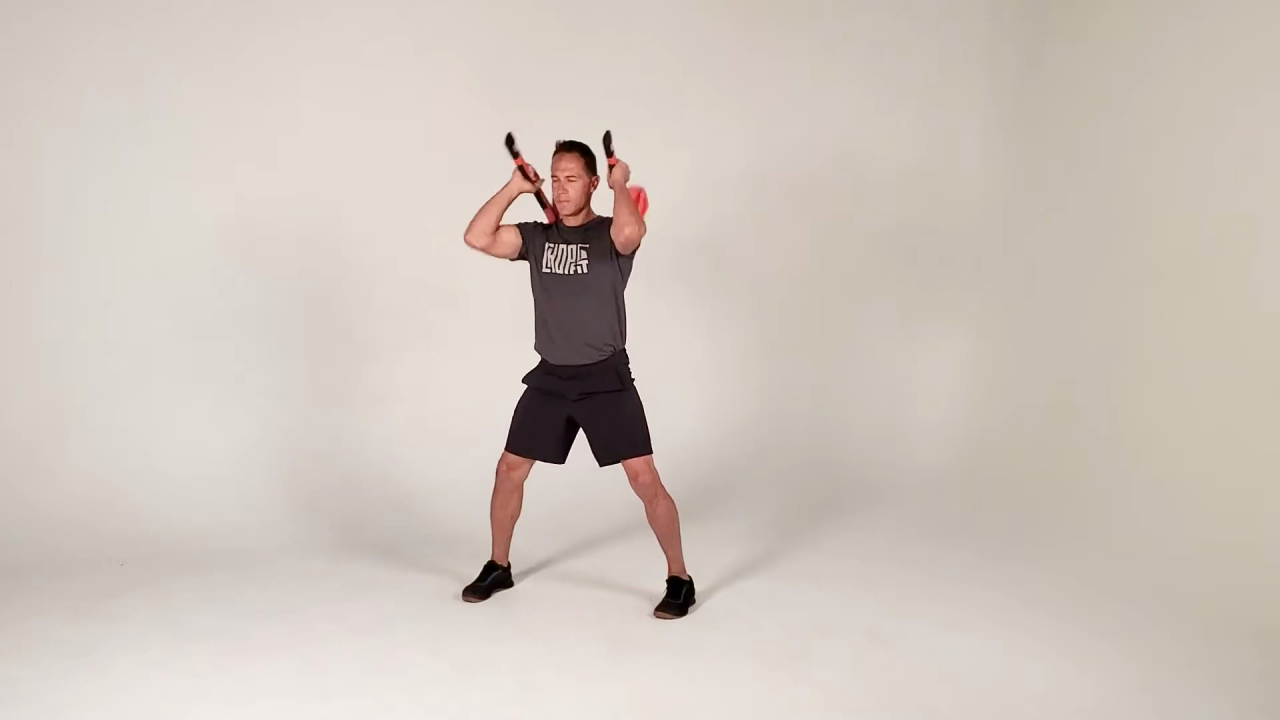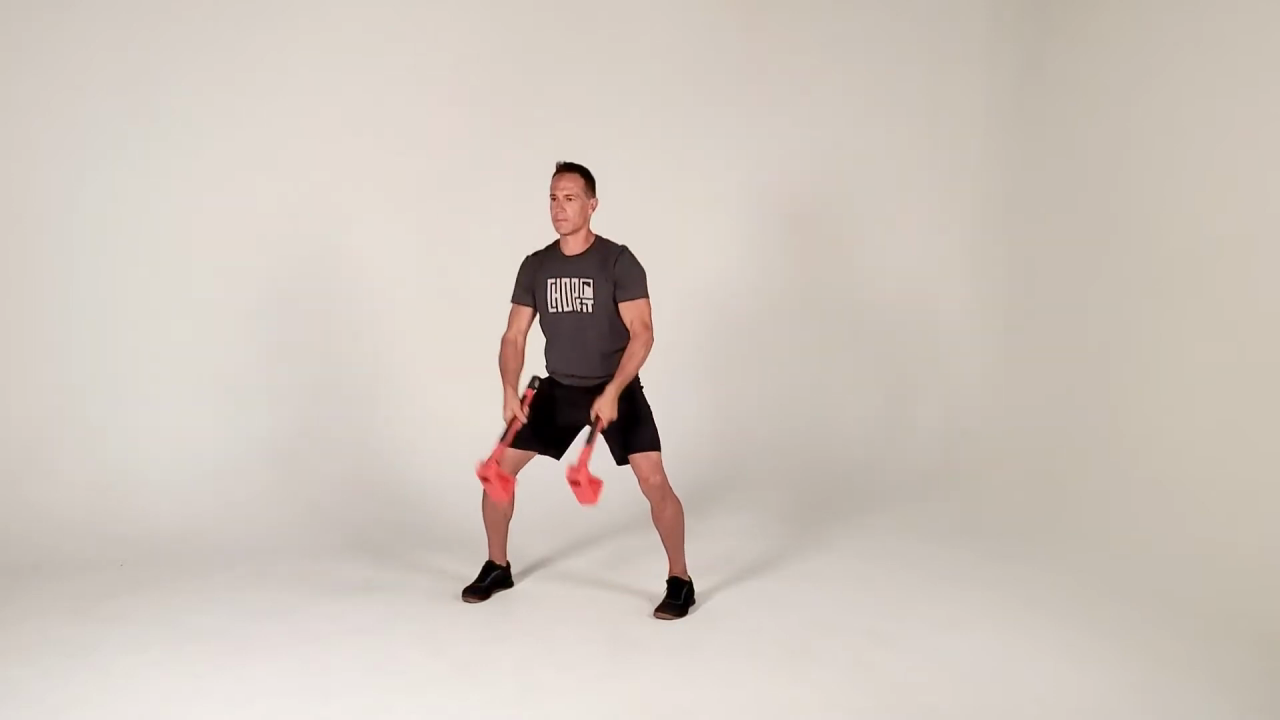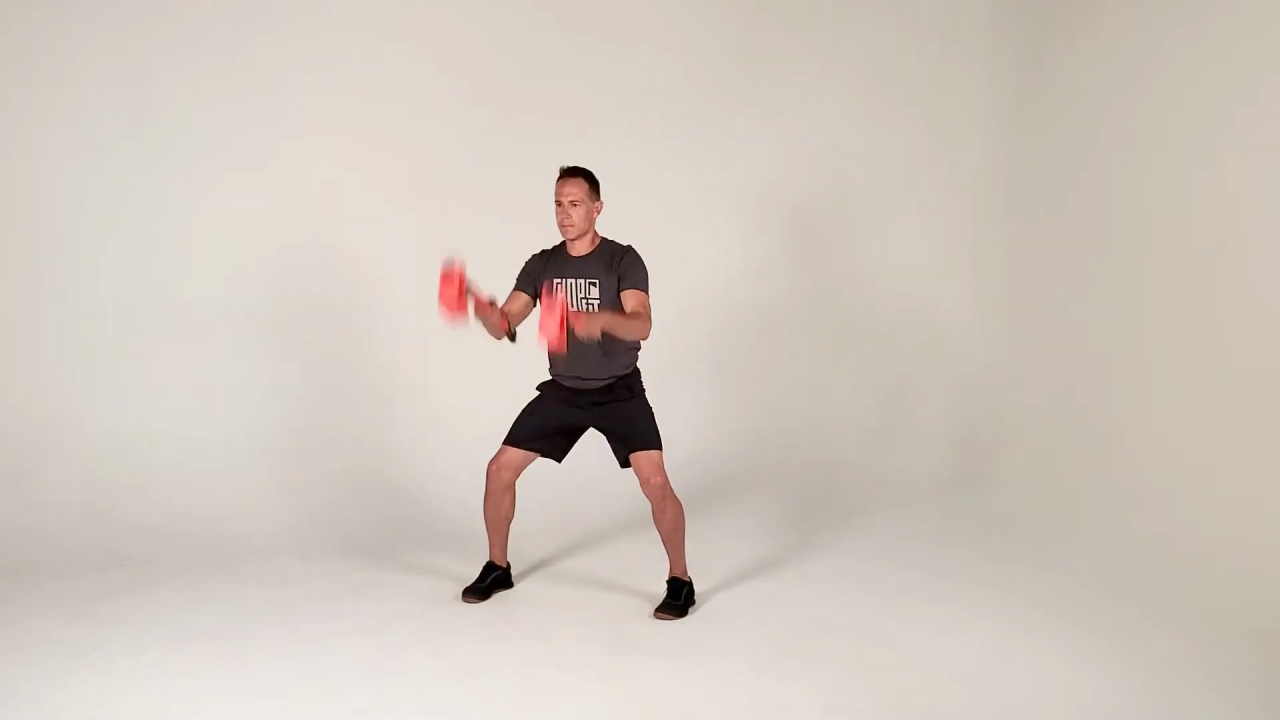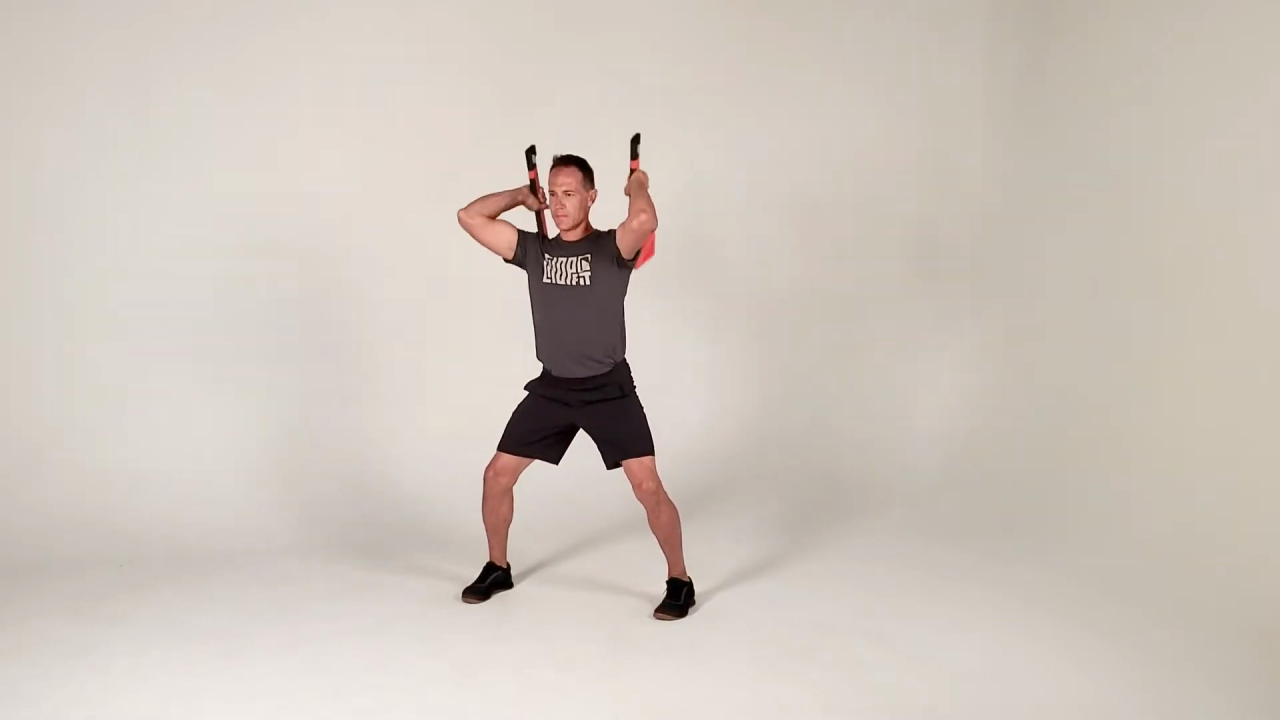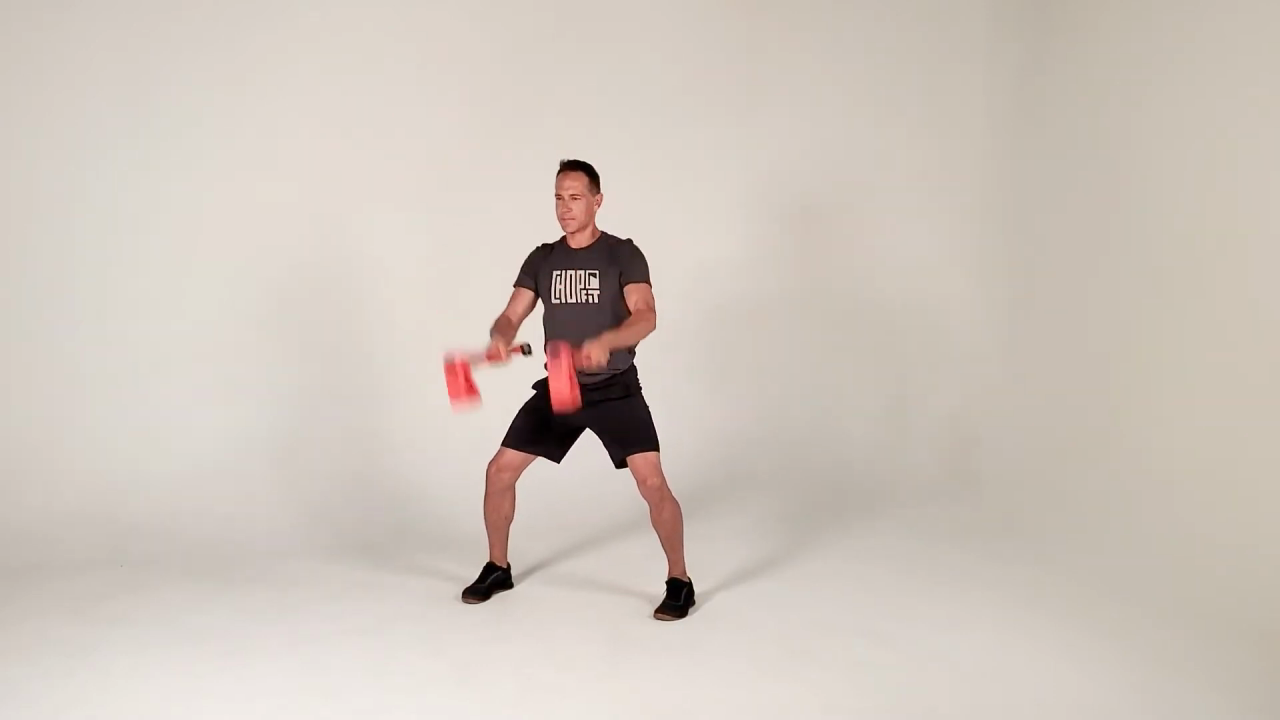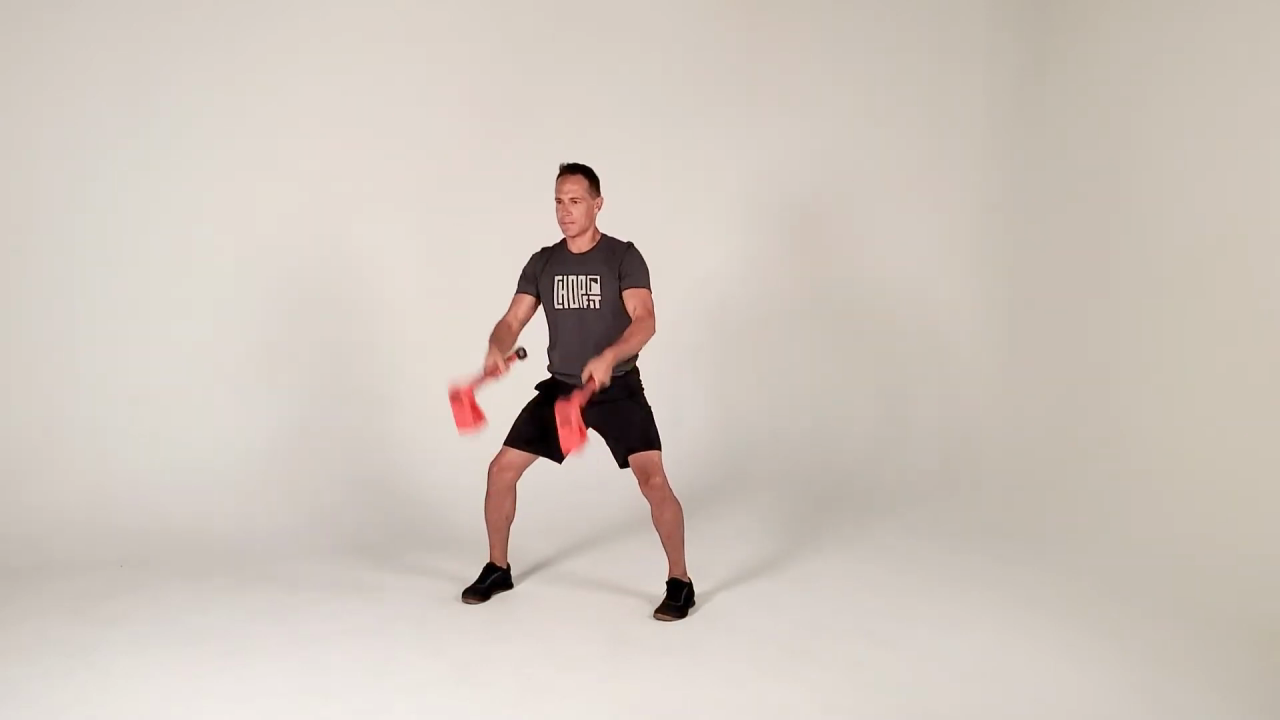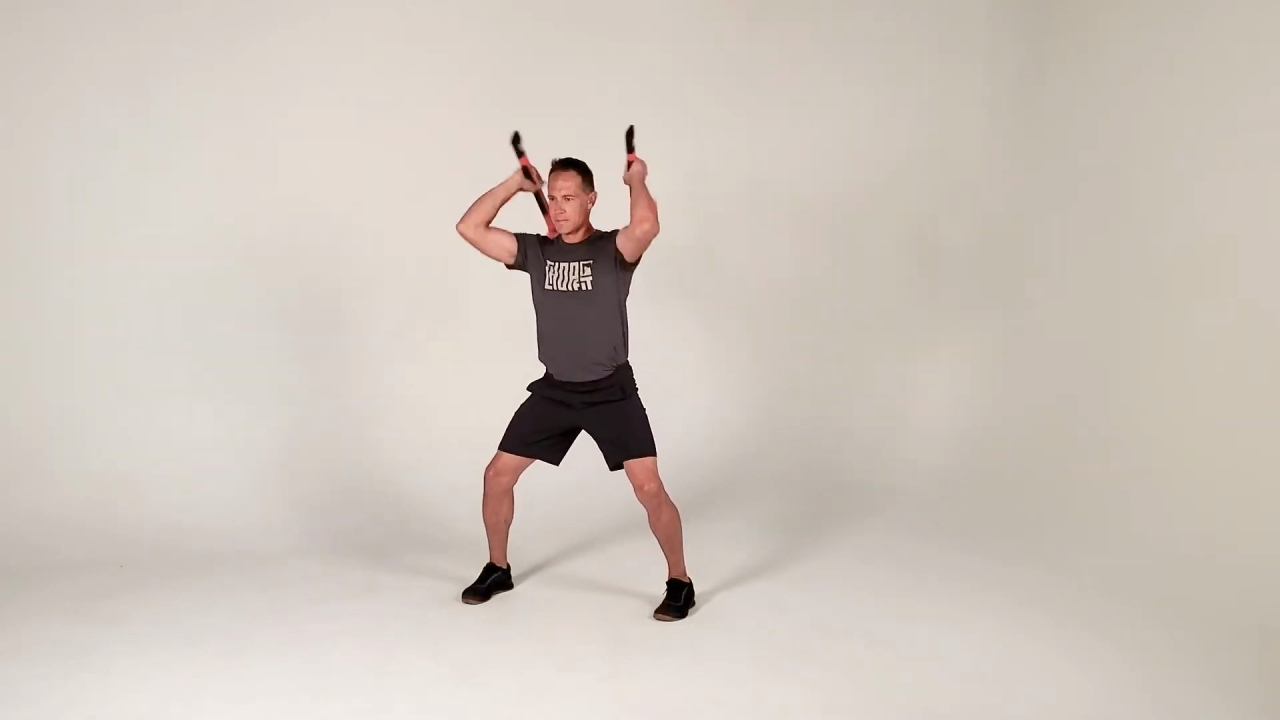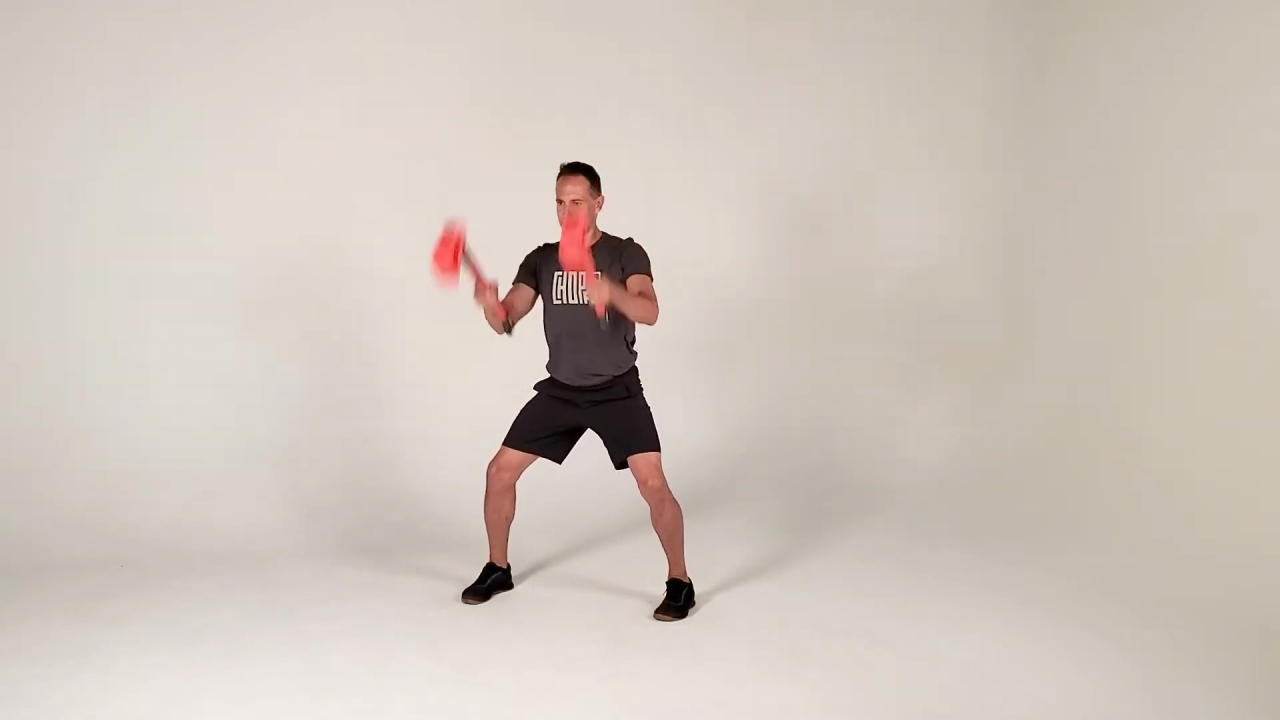
dt=0.5s
person 1, frame 1
left shoulder: (611, 230)
right shoulder: (535, 236)
left elbow: (631, 232)
right elbow: (476, 239)
left wrist: (619, 185)
right wrist: (513, 189)
left hip: (606, 379)
right hip: (549, 379)
left knee: (644, 480)
right knee: (509, 471)
left ankle: (679, 579)
right ankle: (498, 567)
person 1, frame 2
left shoulder: (619, 261)
right shoulder: (535, 266)
left elbow: (642, 334)
right elbow: (514, 336)
left wrist: (612, 393)
right wrist: (511, 393)
left hip: (616, 391)
right hip: (558, 389)
left knee: (654, 481)
right knee: (498, 468)
left ankle: (679, 580)
right ankle: (497, 567)
person 1, frame 3
left shoulder: (623, 259)
right shoulder: (541, 264)
left elbow: (642, 324)
right elbow: (505, 324)
left wrist: (601, 321)
right wrist: (488, 315)
left hip: (619, 390)
right hip: (562, 391)
left knee: (655, 482)
right knee: (499, 470)
left ankle: (680, 581)
right ankle: (497, 567)
person 1, frame 4
left shoulder: (613, 247)
right shoulder: (533, 248)
left elbow: (643, 221)
right elbow: (469, 217)
left wrist: (636, 186)
right wrist: (522, 197)
left hip: (608, 389)
right hip: (552, 389)
left knee: (647, 486)
right knee: (496, 475)
left ankle: (679, 581)
right ankle: (497, 567)
person 1, frame 5
left shoulder: (623, 255)
right shoulder: (540, 259)
left elbow: (645, 316)
right elbow: (511, 318)
left wrist: (607, 342)
right wrist: (499, 339)
left hip: (616, 387)
right hip: (556, 389)
left knee: (652, 483)
right knee: (499, 471)
left ankle: (679, 582)
right ankle: (497, 568)
person 1, frame 6
left shoulder: (624, 257)
right shoulder: (541, 263)
left elbow: (645, 323)
right elbow: (513, 322)
left wrist: (610, 357)
right wrist: (497, 349)
left hip: (618, 388)
right hip: (560, 388)
left knee: (653, 481)
right knee: (500, 469)
left ankle: (679, 583)
right ankle: (497, 569)
person 1, frame 7
left shoulder: (613, 249)
right shoulder: (534, 251)
left elbow: (647, 223)
right elbow: (469, 226)
left wrist: (636, 181)
right wrist: (514, 184)
left hip: (611, 390)
right hip: (554, 391)
left knee: (649, 488)
right knee: (497, 475)
left ankle: (679, 583)
right ankle: (498, 569)
person 1, frame 8
left shoulder: (626, 253)
right shoulder: (541, 260)
left elbow: (649, 311)
right elbow: (504, 320)
left wrist: (612, 293)
right wrist: (491, 301)
left hip: (617, 390)
right hip: (560, 391)
left knee: (653, 484)
right knee: (499, 471)
left ankle: (679, 582)
right ankle: (497, 568)
